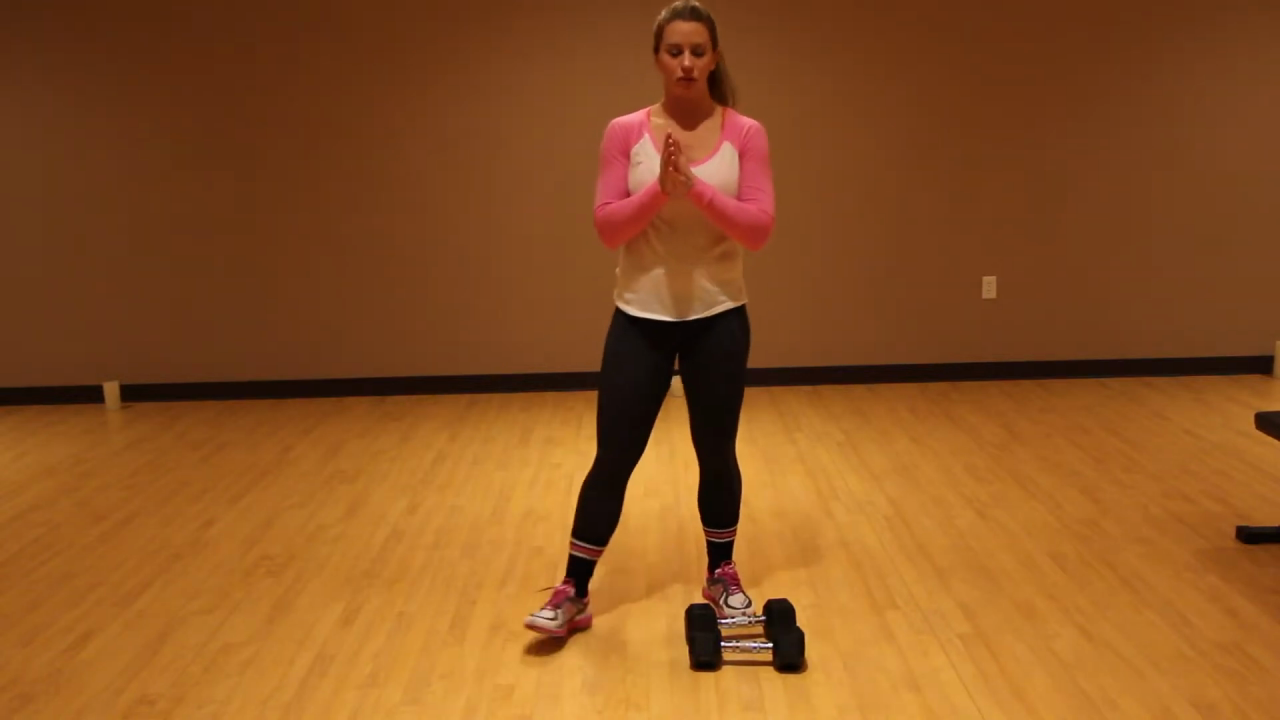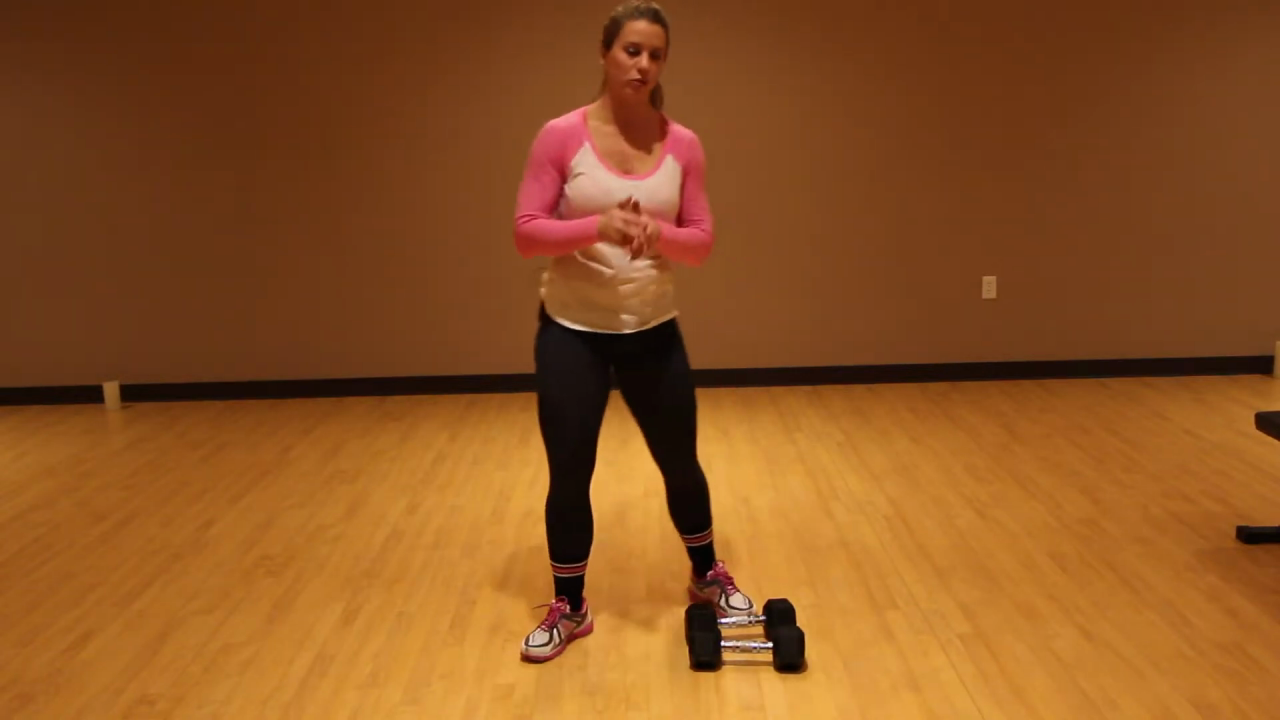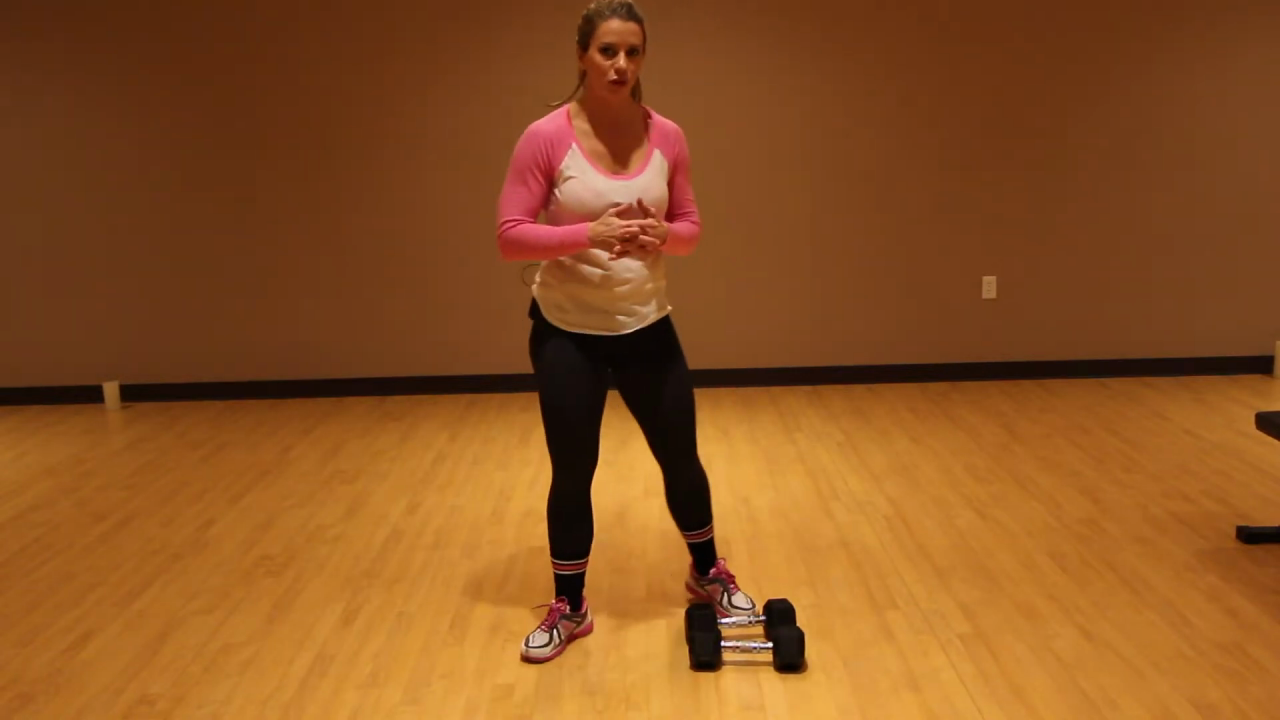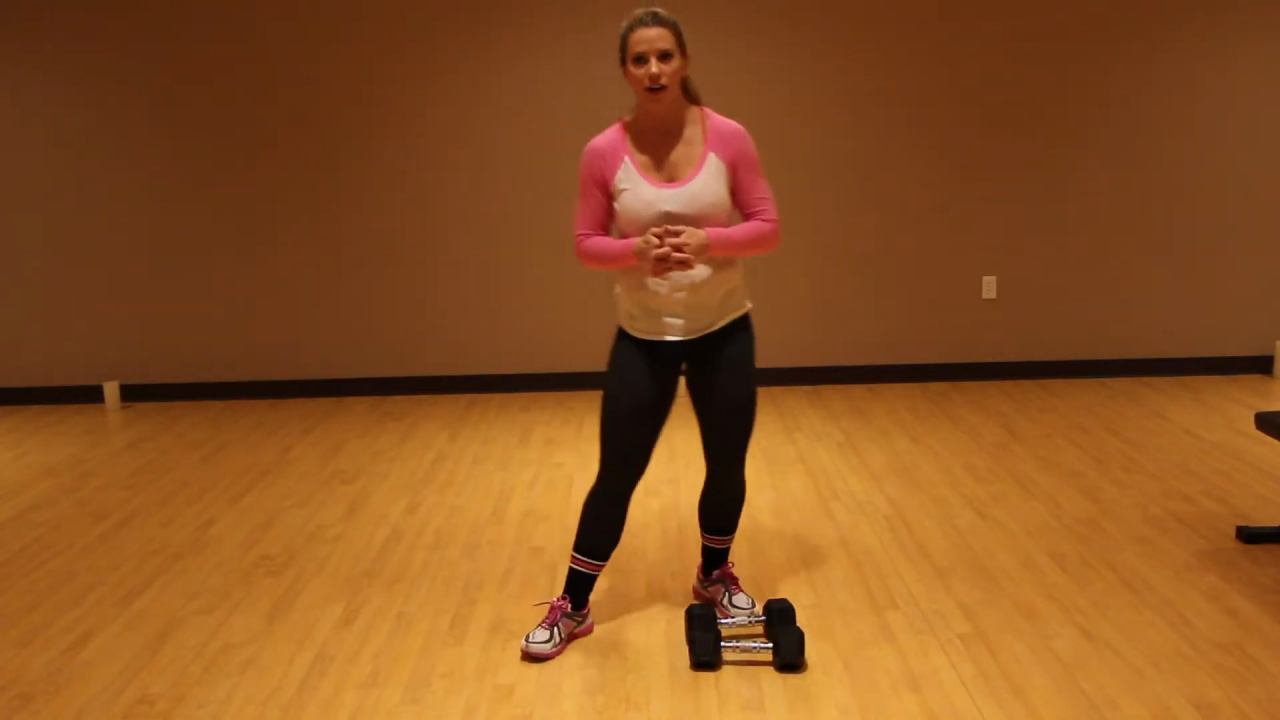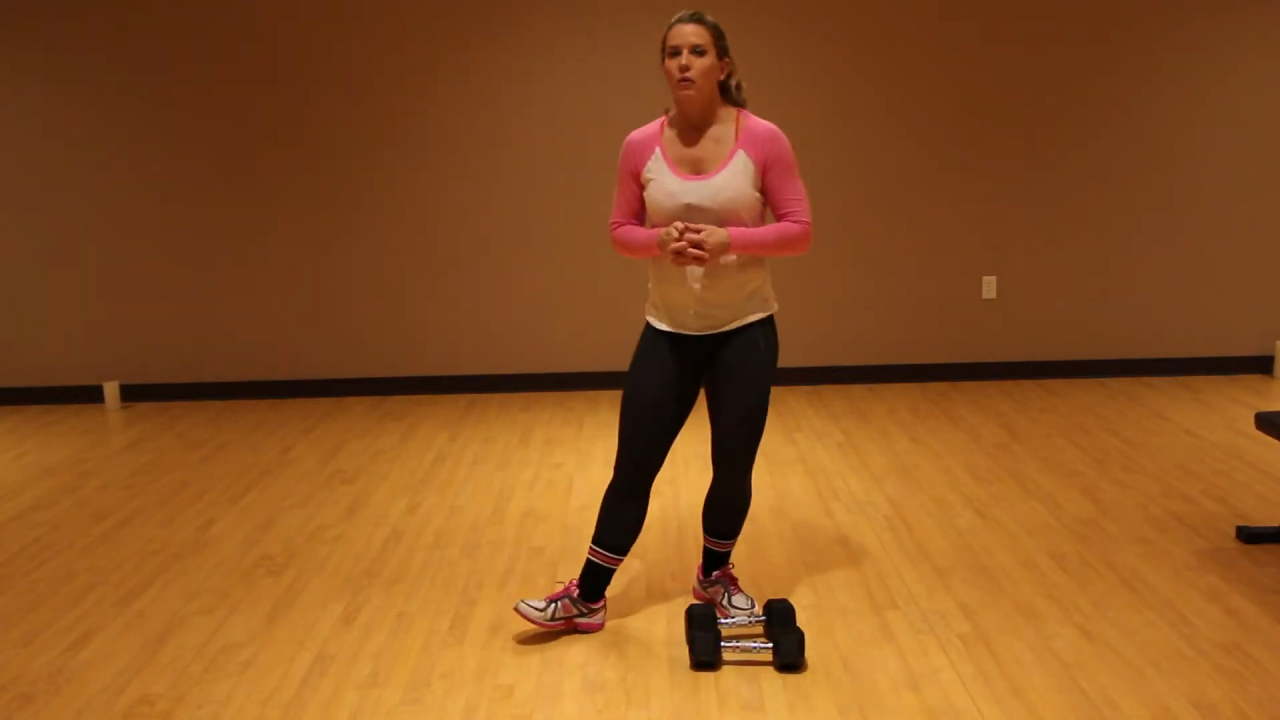
dt=0.4s
person 1, frame 1
left shoulder: (746, 134)
right shoulder: (625, 132)
left elbow: (759, 231)
right elbow: (607, 227)
left wrist: (695, 188)
right wrist: (660, 189)
left hip: (718, 318)
right hip: (640, 317)
left knee: (716, 454)
right knee: (614, 456)
left ankle: (721, 576)
right ankle: (574, 592)
person 1, frame 2
left shoulder: (683, 145)
right shoulder: (561, 136)
left elbow: (701, 241)
right elbow: (526, 231)
left wrist: (658, 234)
right wrist: (598, 226)
left hip: (652, 329)
right hip: (572, 331)
left knee: (680, 462)
right knee: (569, 474)
left ankle: (707, 575)
right ankle: (568, 608)
person 1, frame 3
left shoulder: (666, 136)
right shoulder: (545, 138)
left elbow: (690, 228)
right elbow: (510, 236)
left wrist: (657, 233)
right wrist: (588, 234)
left hip: (647, 326)
right hip: (566, 330)
left knee: (681, 459)
right knee: (572, 472)
left ankle: (708, 573)
right ankle: (569, 608)
person 1, frame 4
left shoulder: (729, 138)
right shoulder: (603, 152)
left elbow: (768, 228)
right elbow: (586, 244)
left wrist: (706, 241)
right wrist: (636, 250)
left hip: (723, 331)
right hip: (642, 336)
left knee: (727, 466)
right knee: (617, 473)
left ankle: (714, 575)
right ankle: (572, 607)
person 1, frame 5
left shoulder: (764, 139)
right shoulder: (641, 145)
left elbow: (799, 231)
right elbow: (621, 230)
left wrist: (729, 239)
right wrist: (662, 240)
left hip: (743, 331)
right hip: (667, 331)
left knee: (733, 466)
right knee: (634, 466)
left ankle: (714, 576)
right ankle: (587, 596)
